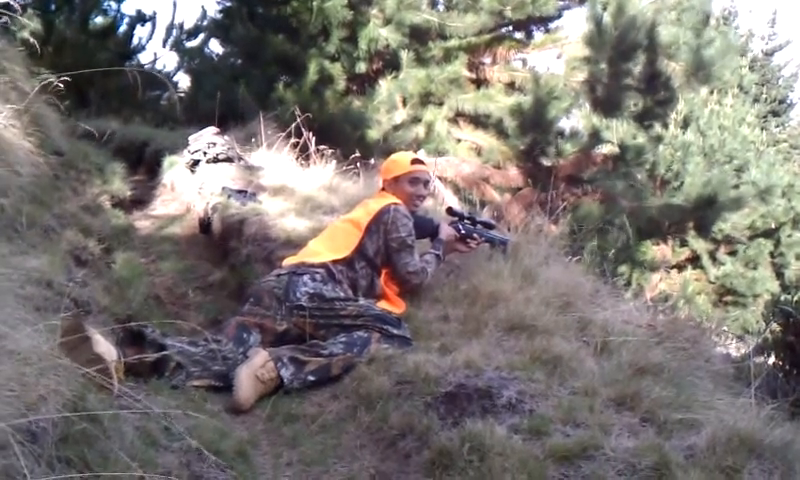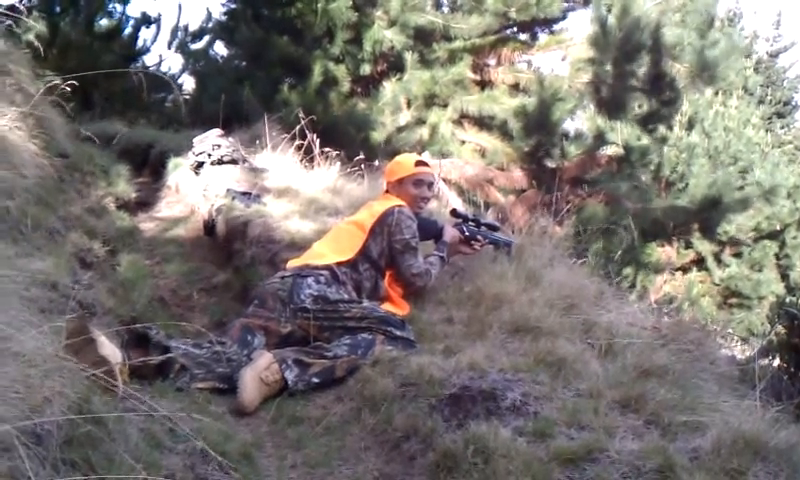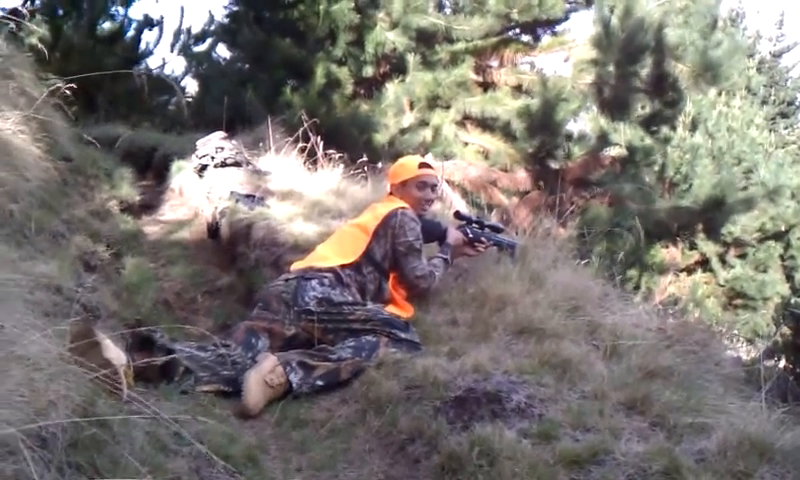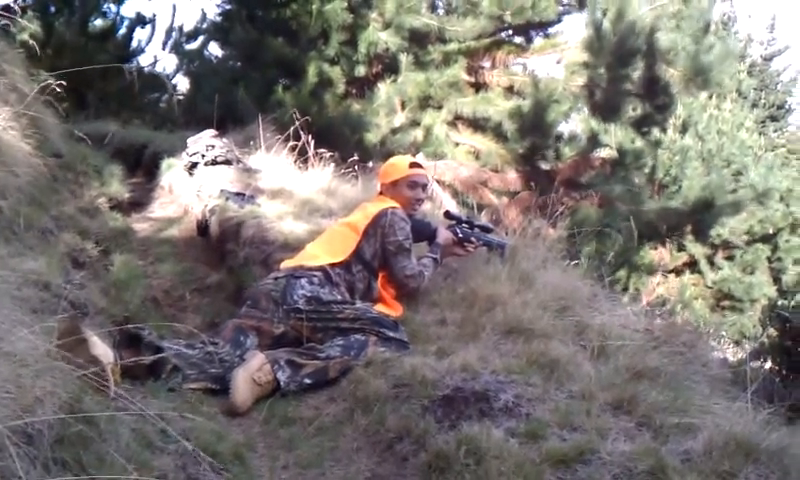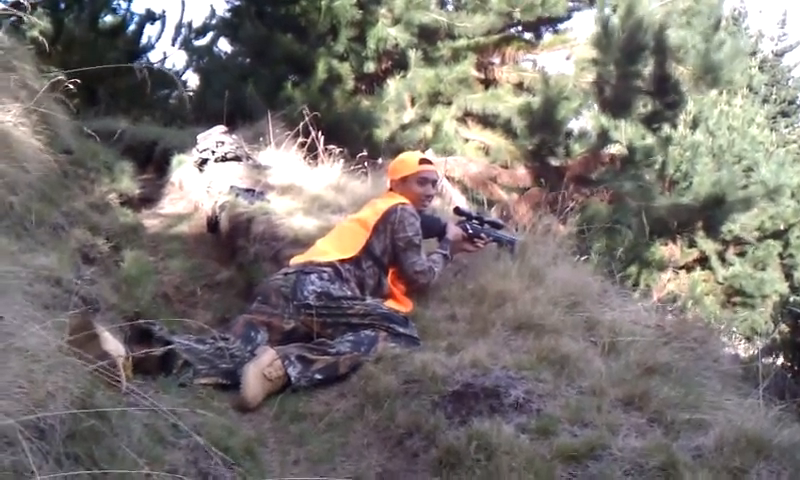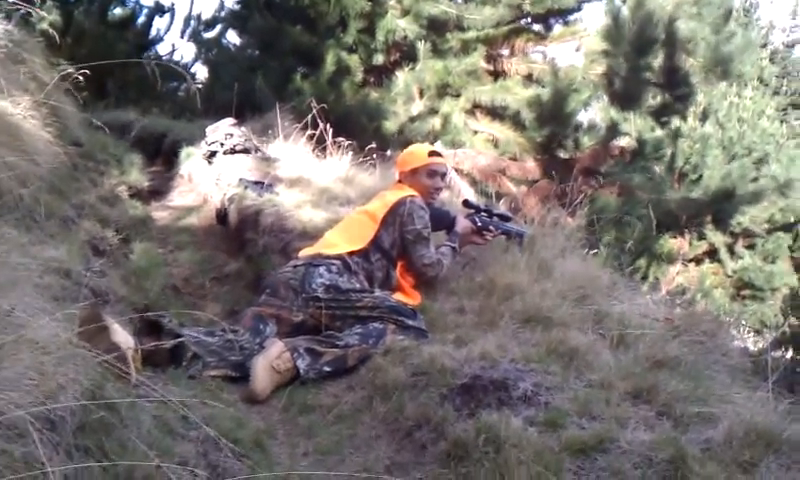
dt=0.3s
person 1, frame 1
left shoulder: (369, 209)
right shoulder: (394, 211)
left elbow: (386, 264)
right elbow: (411, 275)
left wrist: (444, 246)
right wrist: (440, 247)
left hip: (286, 283)
right hip: (316, 289)
left knee: (227, 351)
right knee: (390, 336)
left ankle: (130, 350)
right ankle: (278, 367)
person 1, frame 2
left shoulder: (376, 210)
right shoulder: (399, 213)
left elbow: (391, 266)
right elbow: (415, 278)
left wrist: (447, 248)
right wrist: (443, 249)
left hip: (292, 284)
right hip: (323, 290)
left knee: (232, 353)
right knee: (395, 337)
left ankle: (141, 351)
right ankle: (284, 370)
person 1, frame 3
left shoulder: (377, 213)
right shoulder: (402, 216)
left elbow: (394, 269)
right elbow: (419, 280)
left wrist: (451, 251)
right wrist: (447, 251)
left hip: (294, 287)
right hip: (325, 293)
left knee: (237, 354)
right knee: (399, 340)
left ankle: (144, 353)
right ankle: (286, 371)
person 1, frame 4
left shoulder: (368, 213)
right shoulder: (391, 215)
left elbow: (385, 270)
right elbow: (408, 281)
left wrist: (442, 251)
right wrist: (436, 251)
left hip: (285, 286)
right hip: (315, 291)
left knee: (225, 353)
right knee: (388, 339)
left ankle: (136, 350)
right ankle: (275, 369)
person 1, frame 5
left shoulder: (378, 208)
right shoulder: (401, 211)
left elbow: (394, 264)
right elbow: (418, 276)
left wrist: (451, 246)
right wrist: (447, 247)
left hip: (294, 282)
right hip: (325, 288)
left knee: (235, 348)
right knee: (397, 335)
left ankle: (148, 346)
right ankle: (286, 365)
person 1, frame 6
left shoulder: (389, 200)
right shoulder: (411, 203)
left elbow: (401, 255)
right elbow: (427, 269)
left wrist: (459, 240)
right wrist: (456, 239)
left hip: (305, 273)
right hip: (335, 279)
left knee: (248, 340)
right knee: (407, 328)
left ankle: (163, 342)
right ankle: (297, 357)
